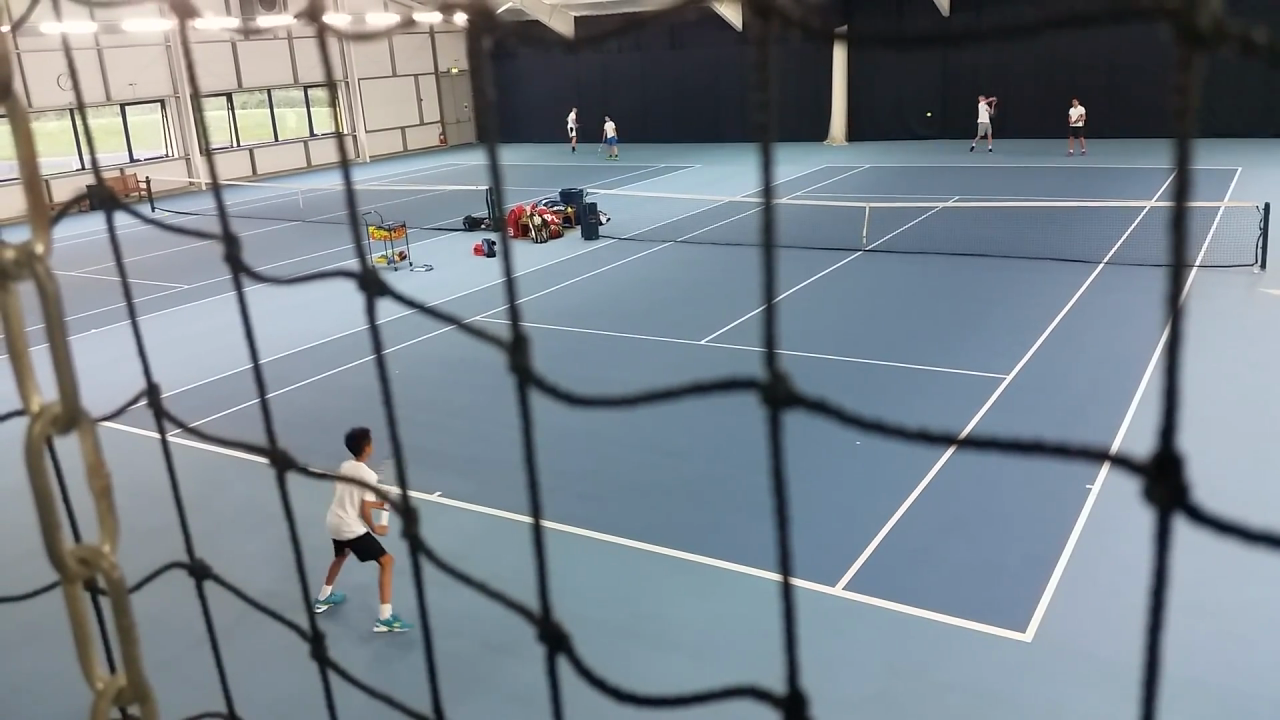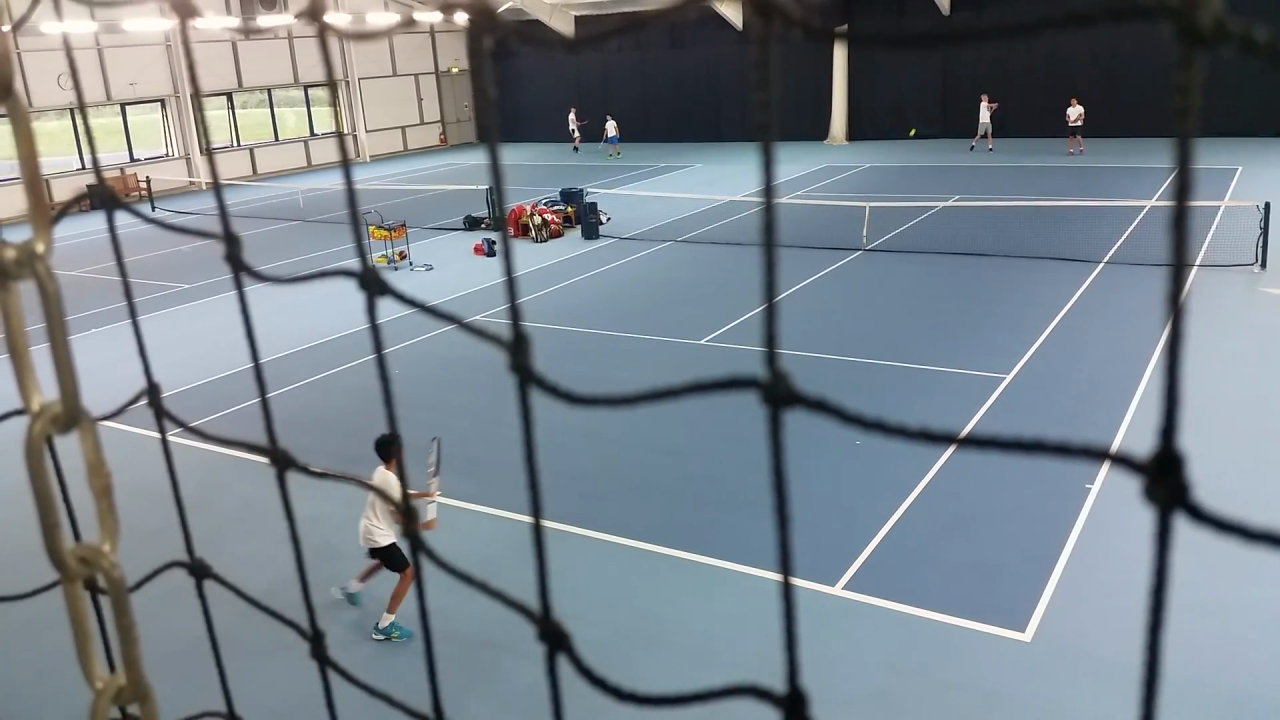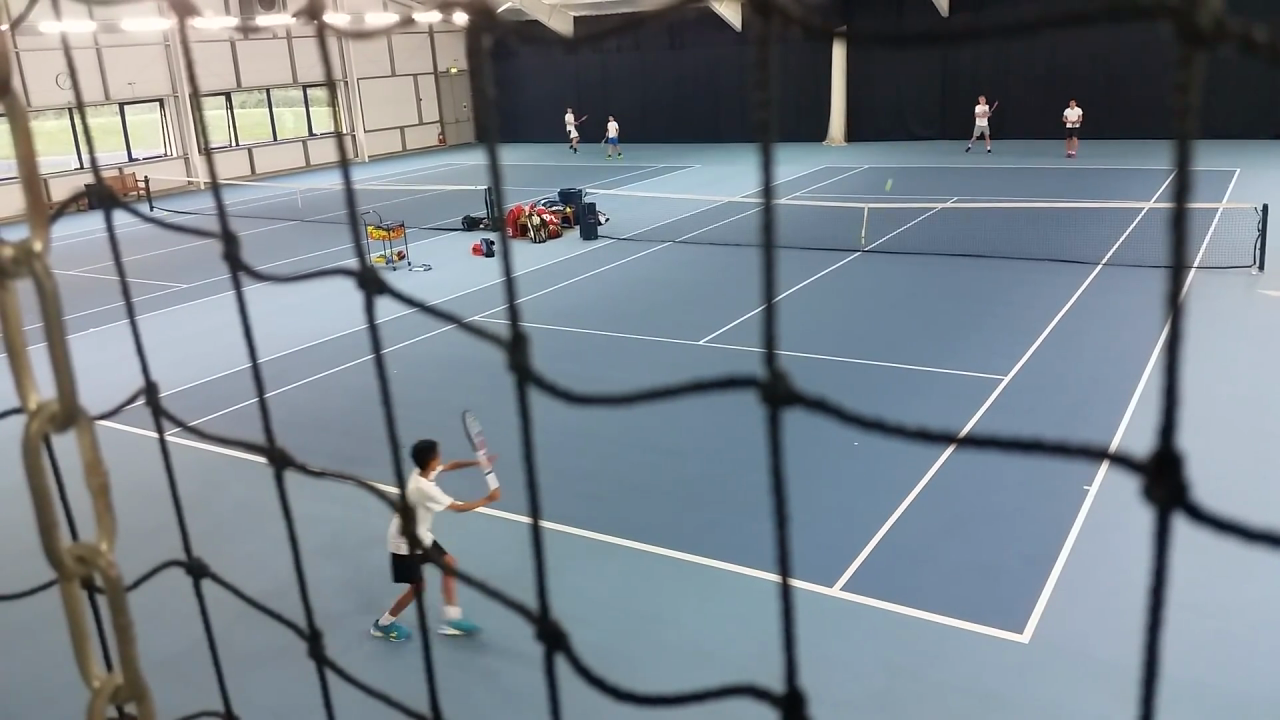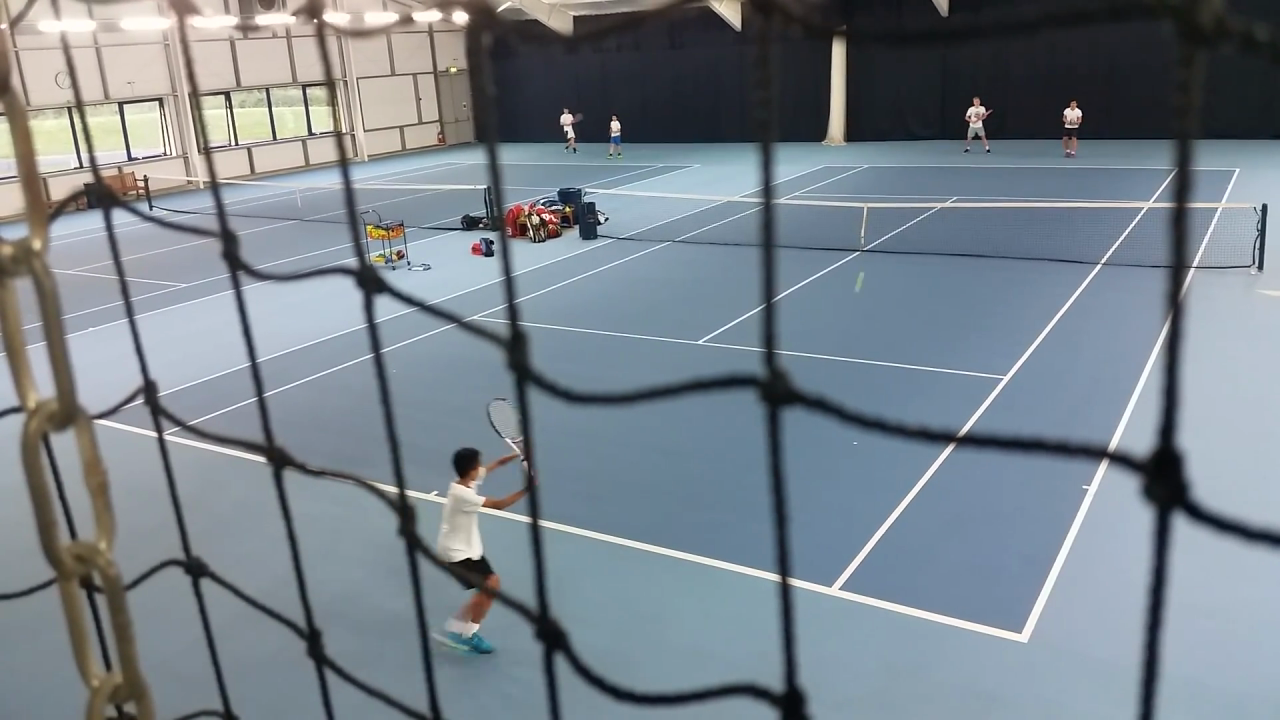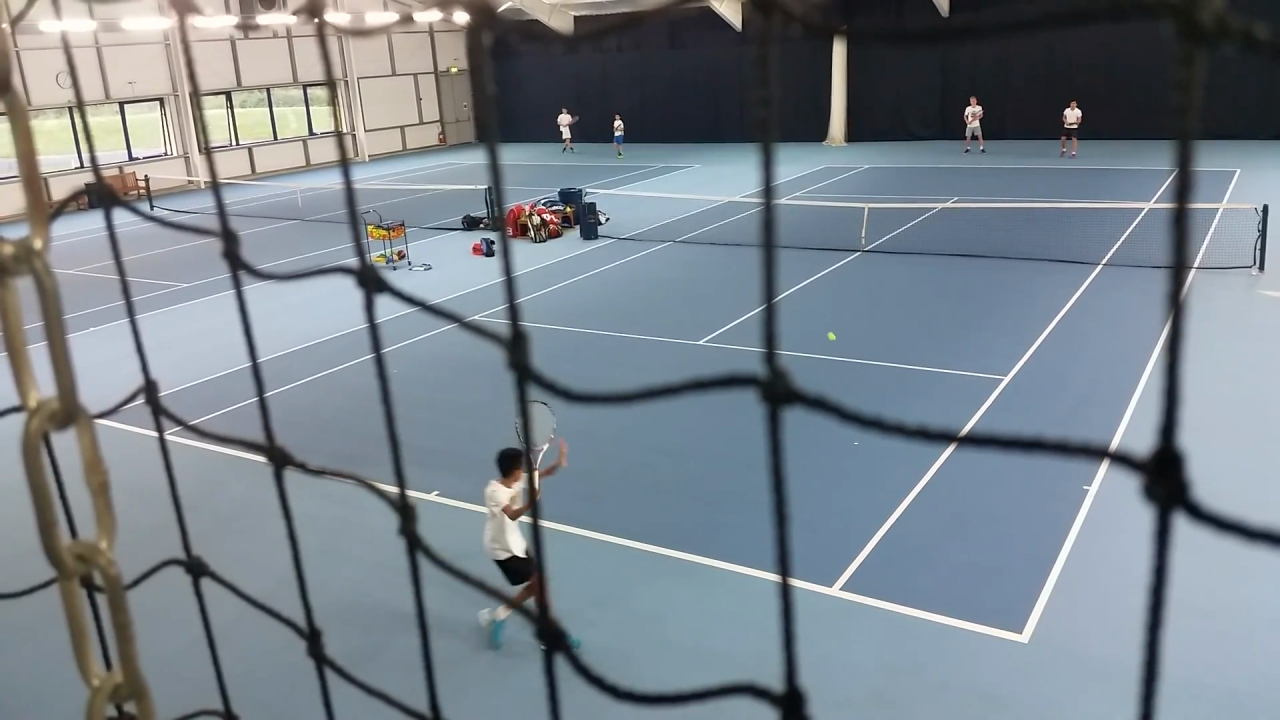
dt=0.2s
person 1, frame 1
left shoulder: (345, 467)
right shoulder: (368, 475)
right elbow: (365, 510)
left wrist: (376, 503)
right wrist: (375, 528)
left hip: (334, 523)
right hip: (352, 528)
left knee: (342, 553)
right knee: (386, 561)
left ankle: (323, 598)
right ankle: (385, 617)
person 1, frame 2
left shoulder: (380, 472)
right shoulder: (391, 482)
right elbow: (400, 519)
left wrist: (421, 494)
left hip: (370, 529)
right hip: (380, 534)
left knee: (384, 559)
right knee: (408, 574)
left ankle: (351, 589)
right ankle: (384, 626)
person 1, frame 3
left shoulder: (421, 474)
right shoulder: (425, 489)
left elbow: (450, 465)
right elbow: (459, 507)
left wrist: (477, 462)
right wrist: (488, 499)
left hip: (420, 537)
right hip: (405, 543)
left knee: (450, 564)
right knee: (417, 587)
left ankle: (452, 619)
right ankle: (384, 624)
person 1, frame 4
left shoulder: (467, 481)
right shoulder: (462, 495)
left elbow: (495, 464)
right elbow: (497, 504)
left wrist: (519, 455)
right wrist: (525, 490)
left hip: (471, 548)
right hip: (457, 551)
left knee: (493, 583)
right knee: (489, 587)
left ankle: (468, 634)
right ankle: (455, 628)
person 1, frame 5
left shoulder: (516, 482)
right shoulder: (494, 491)
left elbow: (541, 475)
right elbow: (512, 515)
left wrist: (559, 463)
right wrist: (529, 504)
left hip: (515, 544)
right hip: (504, 550)
left knee: (536, 584)
right knee: (539, 582)
left ankle: (497, 616)
